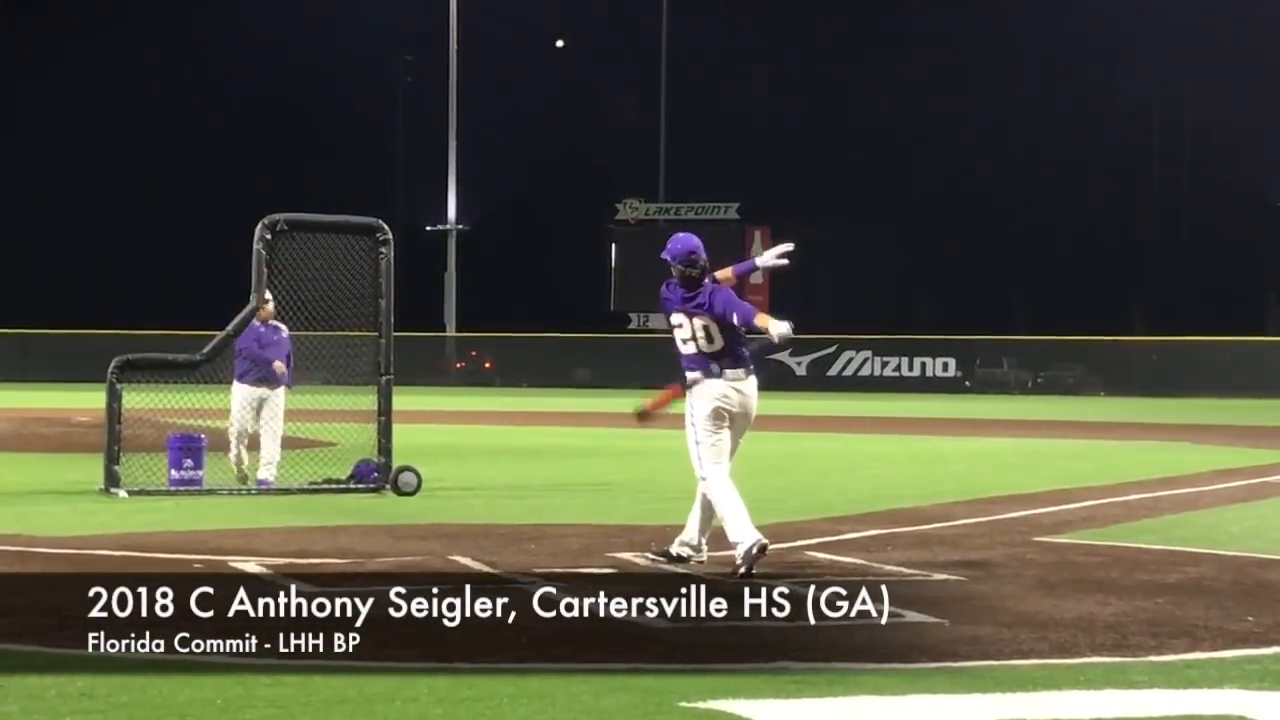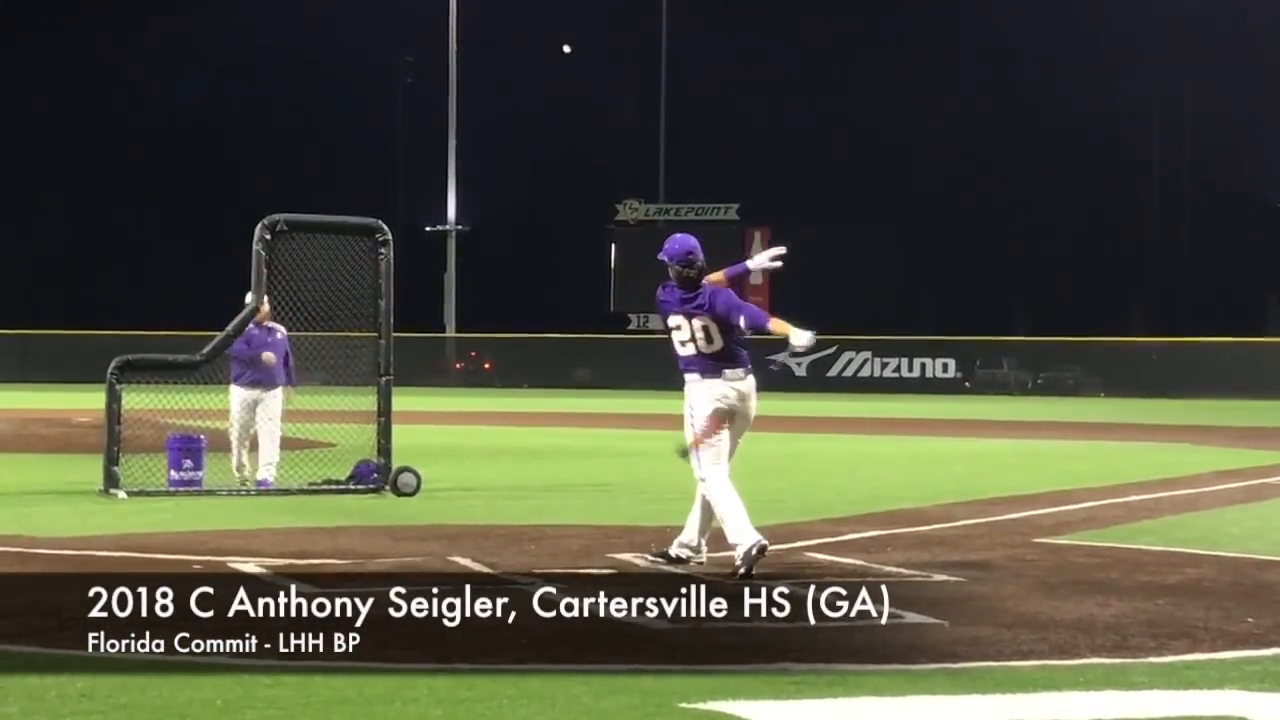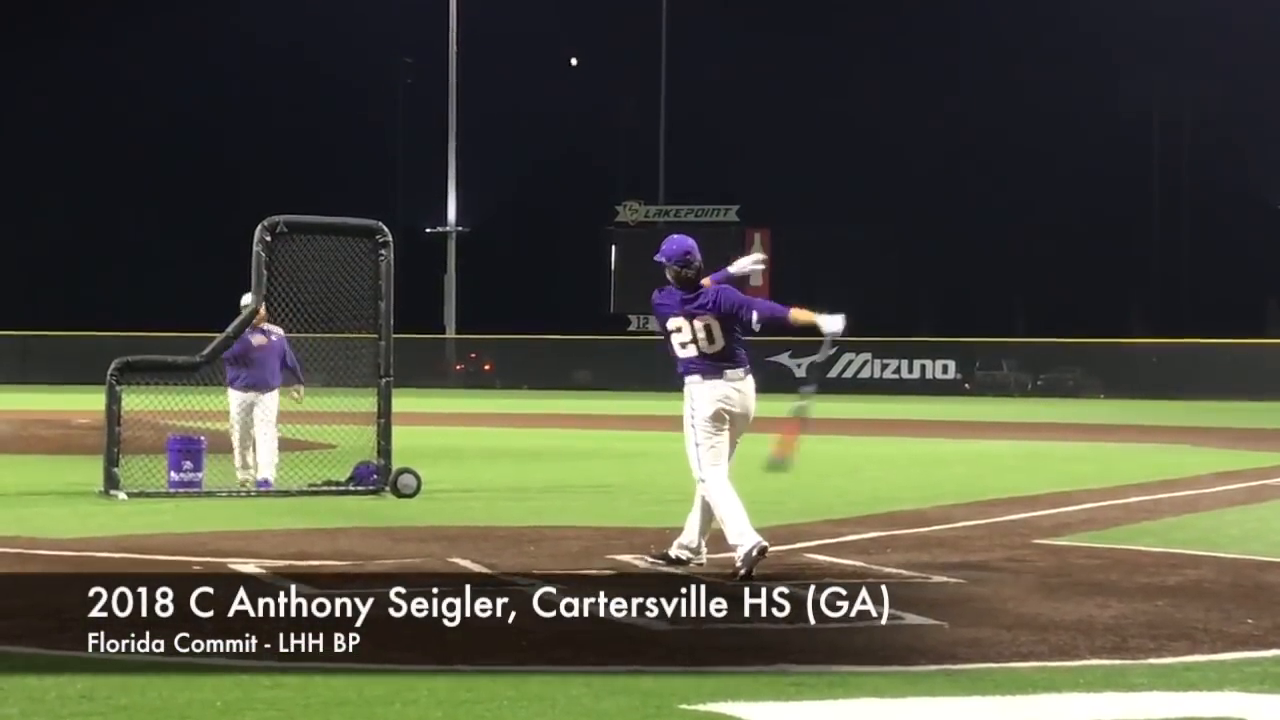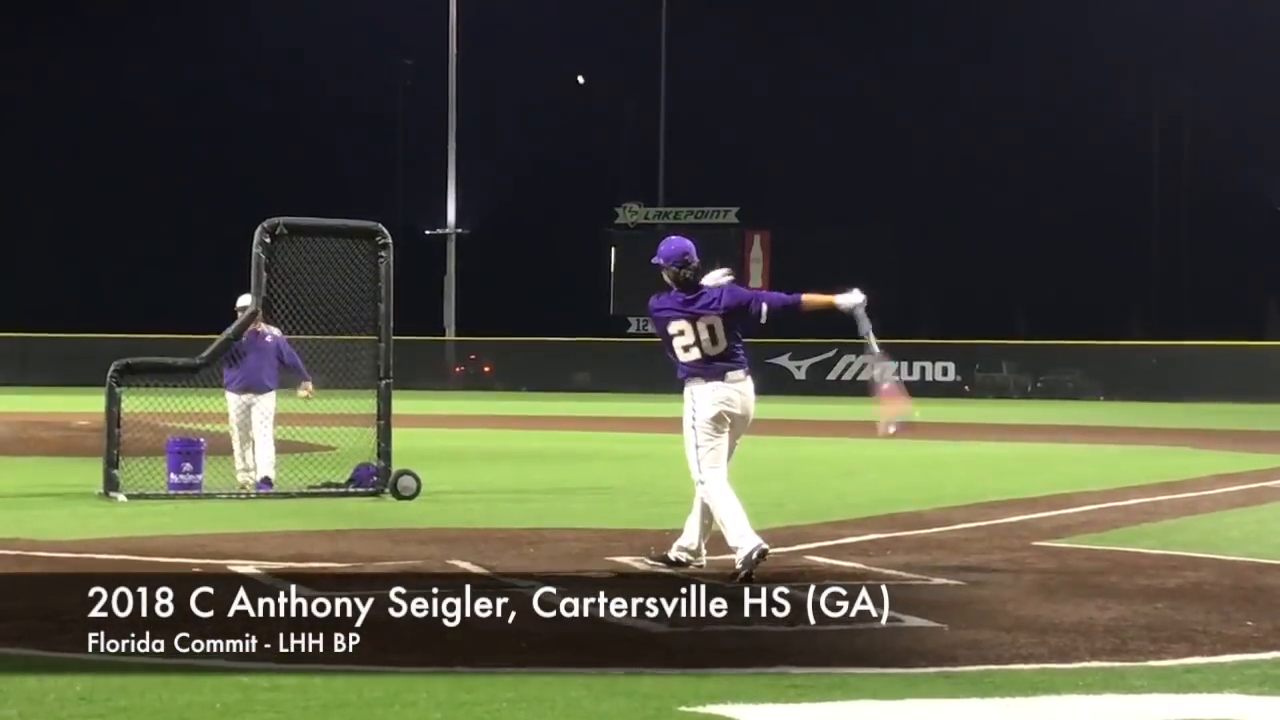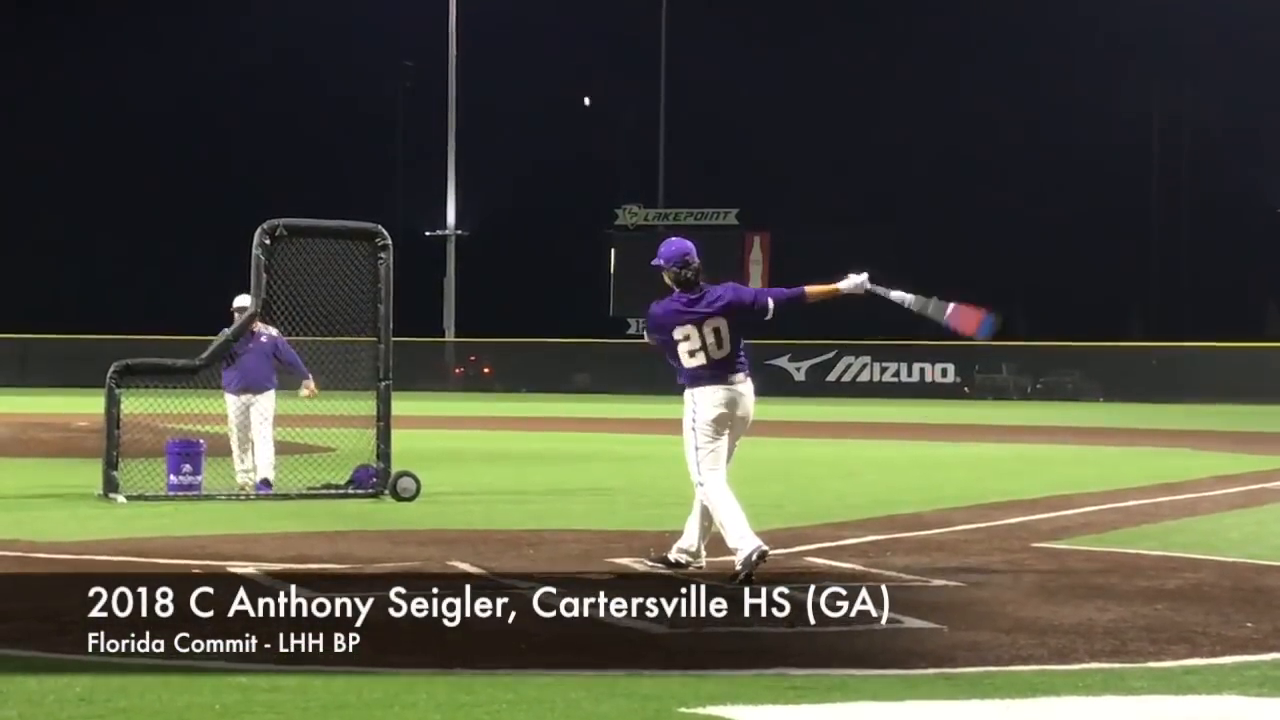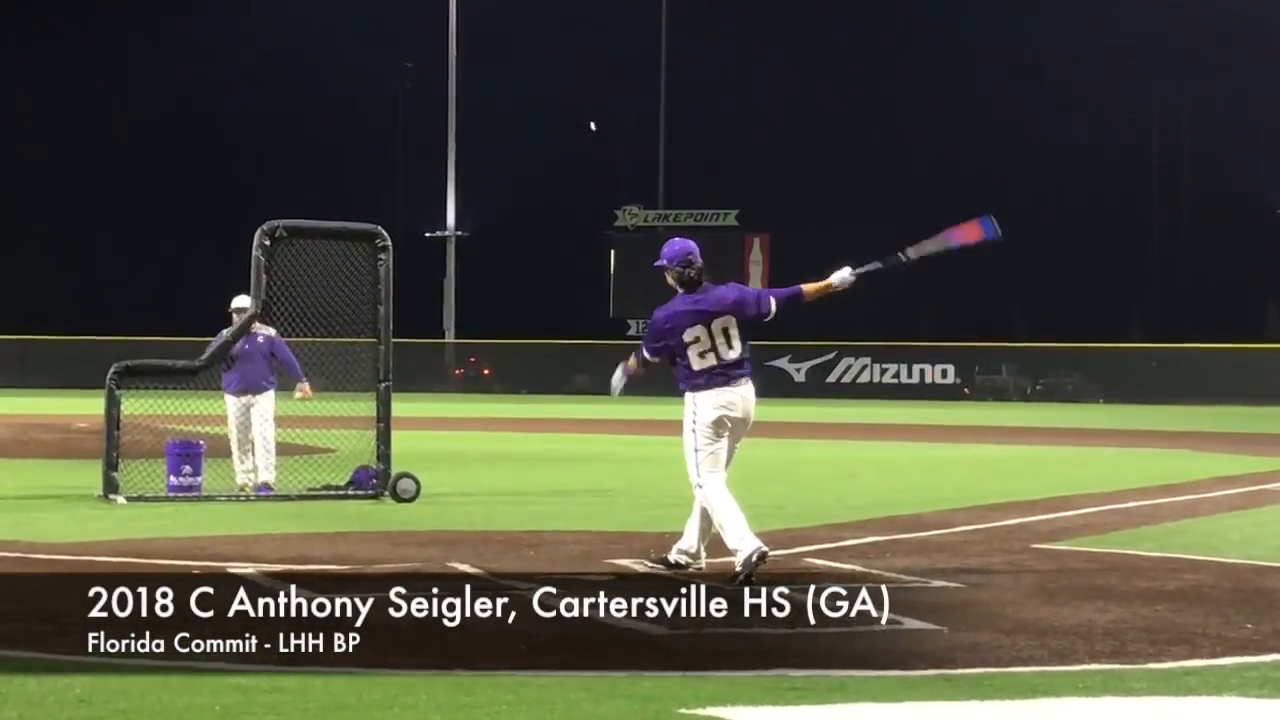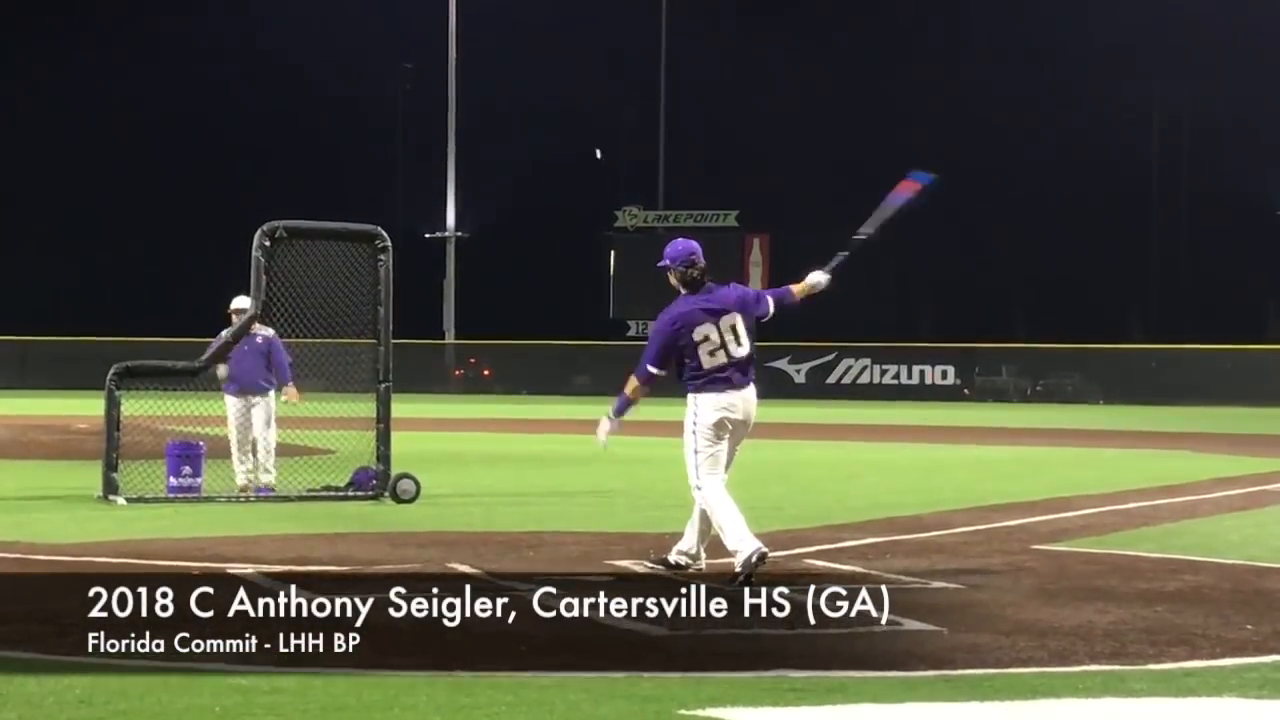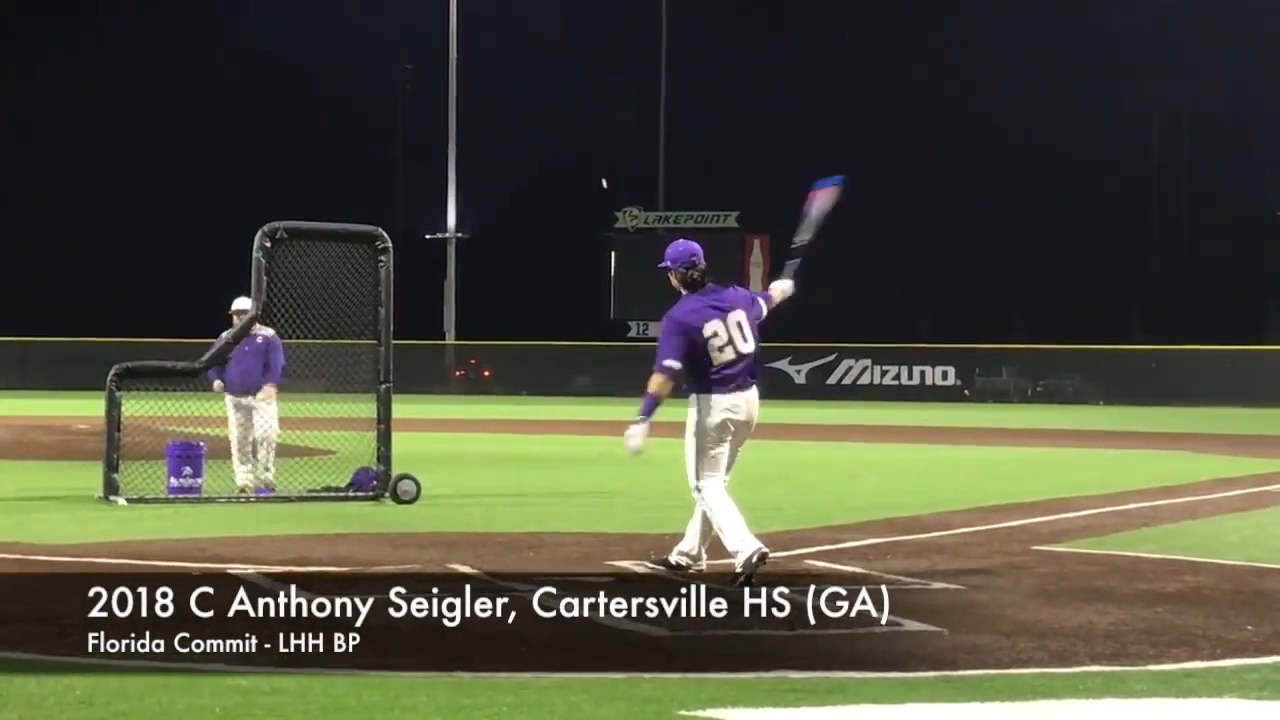
dt=0.1s
person 1, frame 1
left shoulder: (669, 294)
right shoulder: (716, 298)
left elbow: (701, 284)
right elbow: (745, 315)
left wrist: (755, 263)
right wrist: (775, 327)
left hip: (706, 388)
right hip: (743, 386)
left knee: (712, 473)
right knee: (712, 468)
left ankle: (746, 540)
right ankle: (689, 544)
person 1, frame 2
left shoulder: (665, 297)
right shoulder: (718, 298)
right elbow: (753, 316)
left wrist: (748, 265)
right wrist: (793, 332)
left hip: (705, 390)
right hip: (742, 387)
left knee: (712, 474)
right knee: (714, 470)
left ankle: (747, 541)
right ankle: (689, 546)
person 1, frame 3
left shoulder: (660, 301)
right shoulder: (721, 297)
right elbow: (769, 312)
left wrist: (730, 272)
right wrist: (820, 319)
left hip: (703, 392)
right hip: (741, 386)
left knee: (711, 475)
right knee: (711, 471)
left ankle: (746, 543)
right ankle: (688, 546)
person 1, frame 4
left shoulder: (658, 306)
right shoulder: (726, 295)
right elbow: (782, 302)
right wrist: (837, 301)
left hip: (704, 395)
right hip: (741, 389)
left knee: (711, 478)
right knee: (712, 474)
left ankle: (747, 545)
right ankle: (687, 549)
person 1, frame 5
left shoulder: (660, 313)
right shoulder: (729, 296)
left elbow: (654, 336)
right elbow: (788, 296)
right wrist: (841, 287)
left hip: (704, 399)
right hip: (741, 392)
left knee: (709, 480)
right knee: (712, 475)
left ankle: (748, 549)
right ankle: (688, 550)
person 1, frame 6
left shoulder: (666, 317)
right shoulder: (731, 296)
left elbow: (646, 356)
right elbow: (784, 297)
left wrist: (623, 372)
right wrist: (831, 282)
left hip: (705, 401)
right hip: (743, 394)
left knee: (707, 483)
right knee: (710, 478)
left ankle: (747, 548)
right ankle: (687, 551)
person 1, frame 7
left shoulder: (672, 318)
right shoulder: (736, 295)
left elbow: (646, 374)
right elbow: (777, 300)
left wrist: (614, 414)
right wrist: (811, 283)
left hip: (709, 403)
right hip: (746, 397)
left knee: (706, 484)
right knee: (712, 479)
left ankle: (746, 549)
right ankle: (688, 553)
person 1, frame 8
left shoulder: (679, 317)
right shoulder: (734, 296)
left elbow: (666, 372)
right elbow: (762, 303)
left wrist: (643, 419)
right wrist: (778, 290)
left hip: (712, 403)
right hip: (748, 399)
left knee: (706, 485)
right knee: (712, 480)
left ankle: (746, 549)
right ankle: (689, 553)
person 2, frame 1
left shoulder: (282, 330)
right shoulder: (247, 326)
left elbow: (288, 359)
right elbow: (246, 350)
left wrist: (286, 382)
right wrist: (272, 363)
left hip: (275, 390)
right hip: (246, 387)
left knee: (272, 432)
right knee: (239, 429)
left ankle: (266, 476)
right ankle: (240, 471)
person 2, frame 2
left shoulder: (279, 331)
right shoulder: (242, 329)
left elbow: (287, 360)
right elbow: (235, 351)
left wrist: (289, 383)
right wrist: (260, 356)
left hip: (271, 391)
right hip: (243, 390)
left knee: (270, 434)
right knee: (239, 433)
left ankle: (265, 477)
right ankle: (243, 475)
person 2, frame 3
left shoulder: (277, 333)
left elbow: (288, 359)
right elbow: (227, 354)
left wrist: (297, 383)
right wrist: (250, 343)
left hip: (267, 393)
right hip: (239, 393)
left knee: (266, 433)
right knee: (240, 436)
left ankle: (265, 477)
right ankle: (245, 477)
person 2, frame 4
left shoulder: (274, 334)
left elbow: (290, 358)
left wrist: (306, 379)
right wrist: (243, 336)
left hip: (265, 394)
right hip: (237, 395)
left knee: (264, 434)
right knee: (241, 439)
left ankle: (265, 477)
right ankle: (246, 480)
person 2, frame 5
left shoulder: (271, 334)
left elbow: (290, 356)
left wrist: (307, 378)
right wrist: (236, 338)
left hip: (264, 394)
right hip: (236, 395)
left knee: (263, 434)
right knee: (240, 439)
left ankle: (265, 479)
right ankle: (247, 481)
person 2, frame 6
left shoulder: (268, 335)
right shoulder: (226, 335)
left elbow: (286, 357)
left wrist: (301, 380)
right wrist: (229, 350)
left hip: (263, 394)
right hip: (235, 396)
left knee: (264, 435)
right knee: (239, 440)
left ankle: (266, 481)
right ankle: (245, 482)
person 2, frame 7
left shoulder: (268, 335)
right shoulder: (225, 337)
left elbow: (281, 360)
left wrist: (288, 384)
right wrist: (218, 368)
left hip: (263, 396)
right hip: (235, 397)
left knee: (265, 437)
right knee: (240, 440)
left ankle: (266, 482)
right ankle: (246, 483)
person 2, frame 8
left shoulder: (268, 336)
right shoulder: (225, 337)
left elbow: (277, 361)
left wrist: (271, 384)
right wrist: (216, 380)
left hip: (262, 397)
right hip: (235, 398)
left knee: (267, 436)
right knee: (240, 441)
left ankle: (265, 480)
right ankle: (245, 483)
